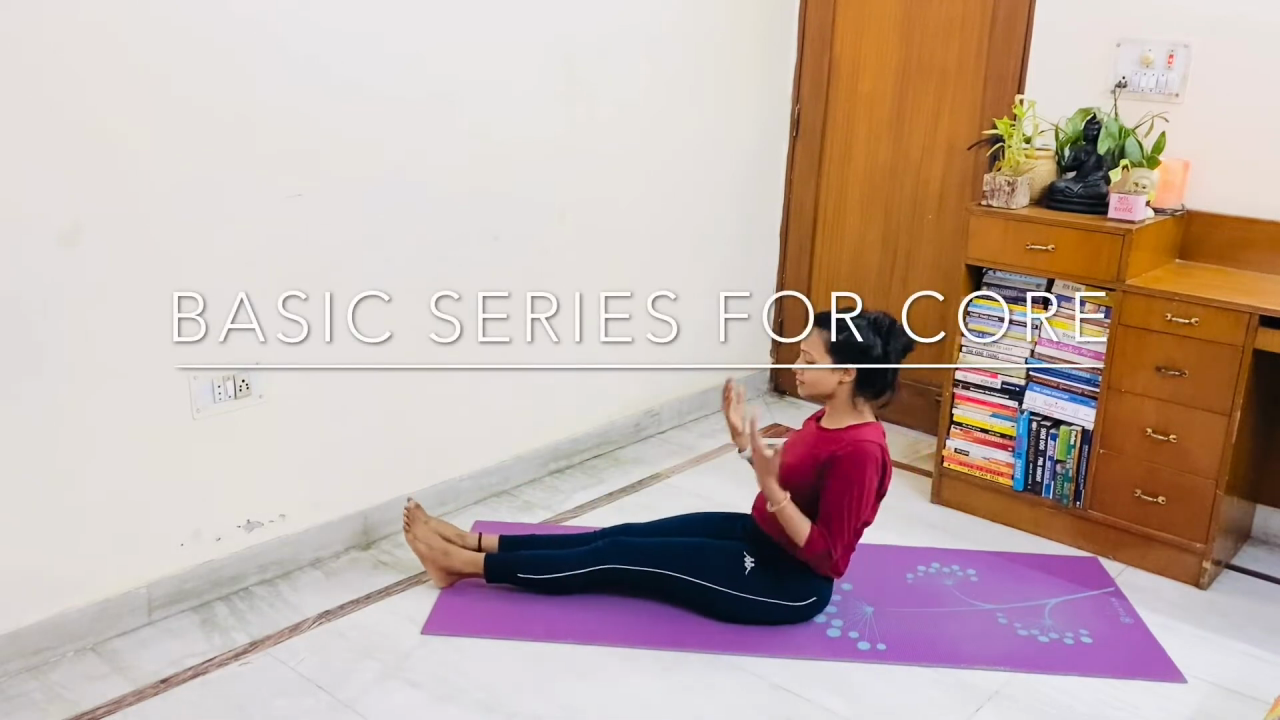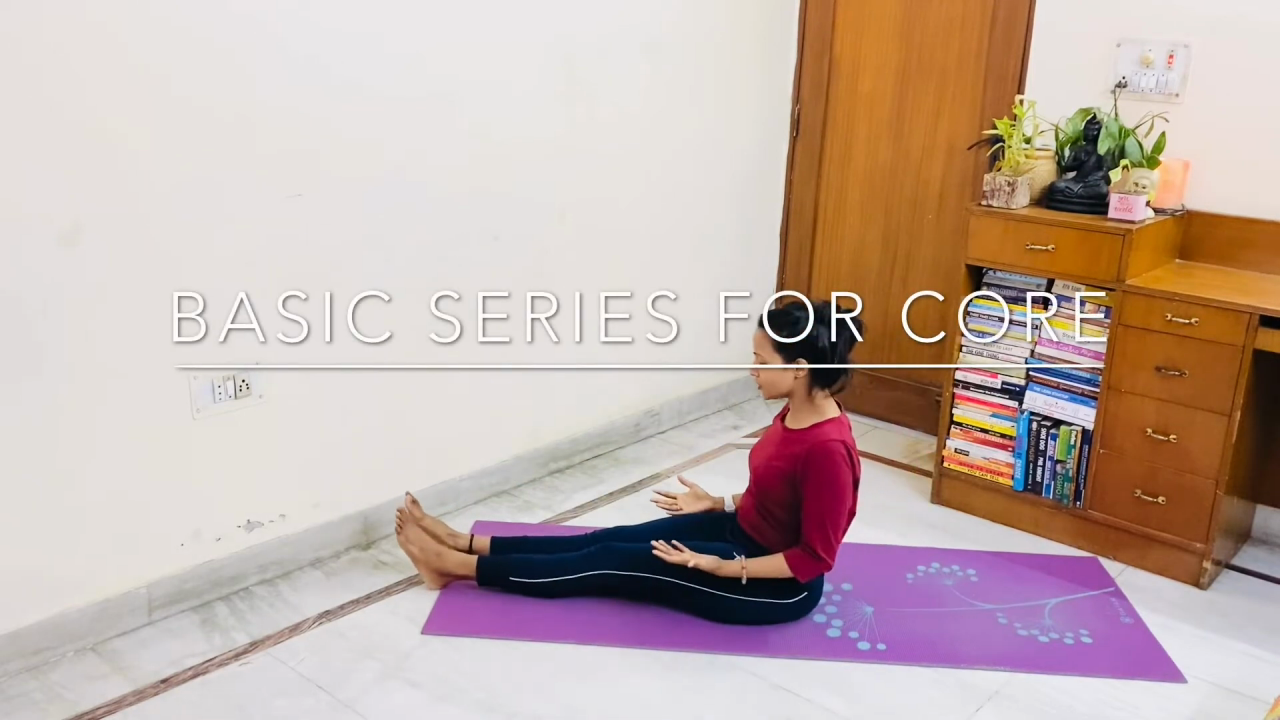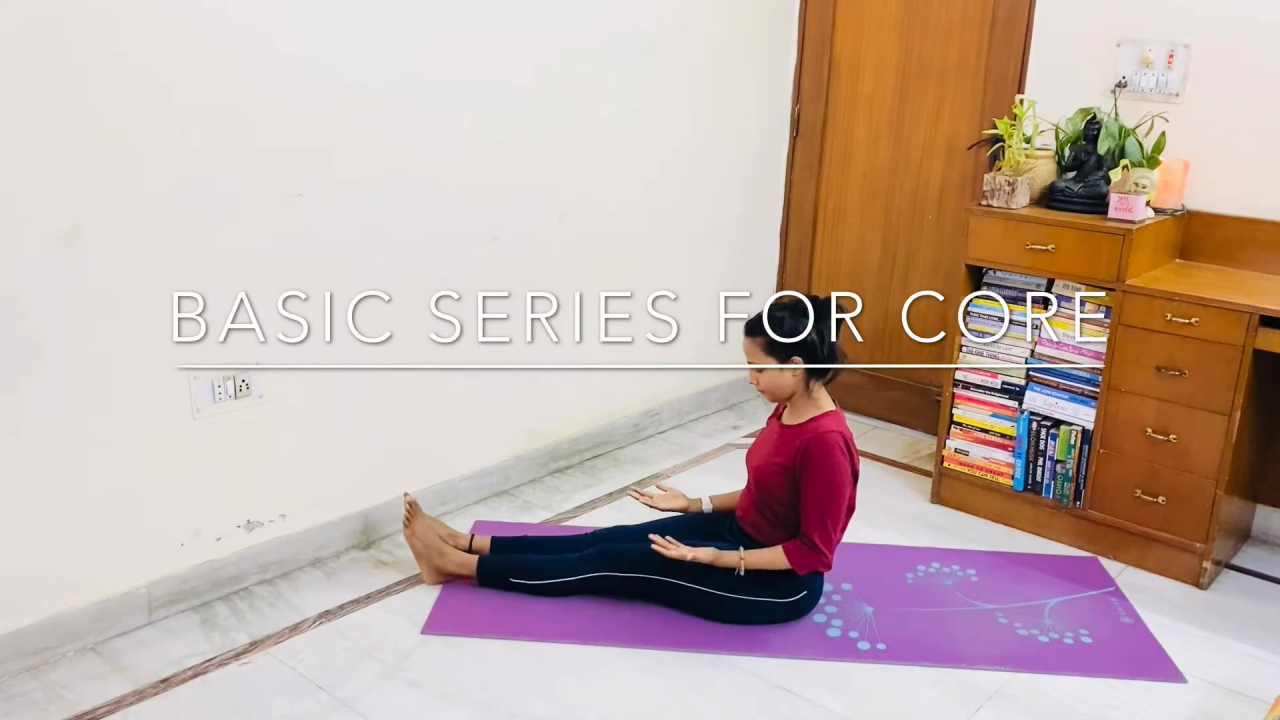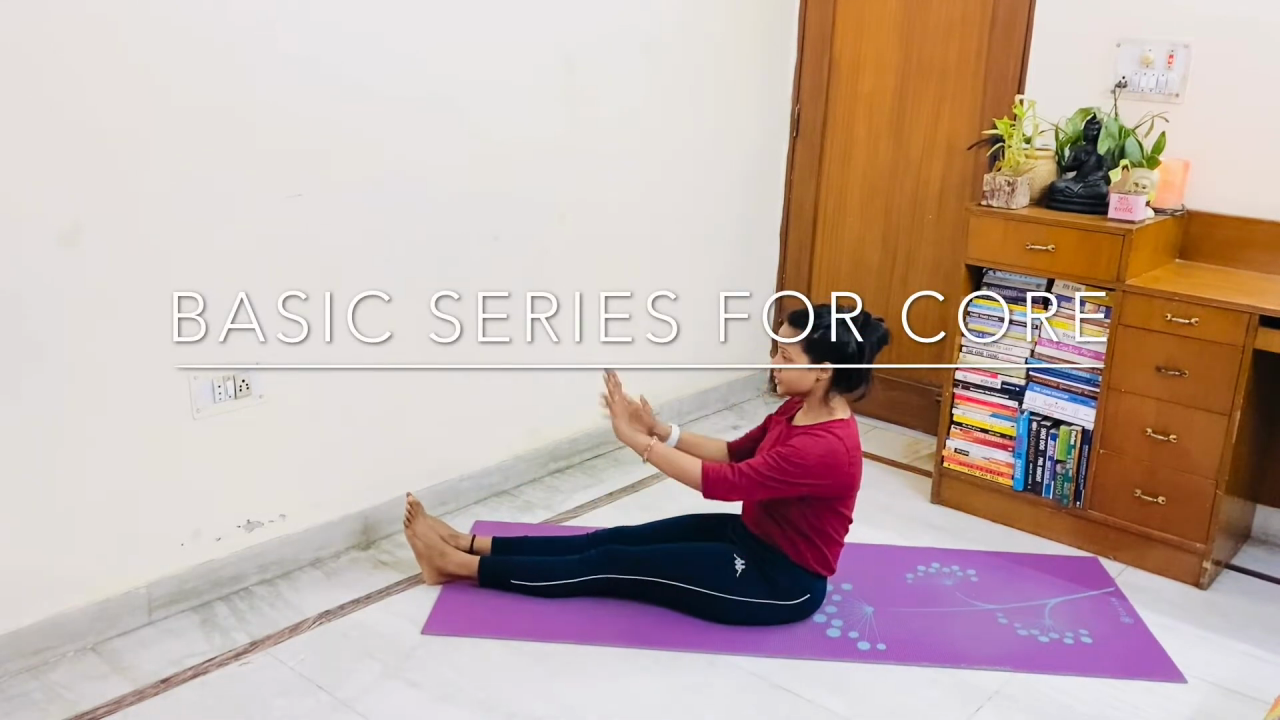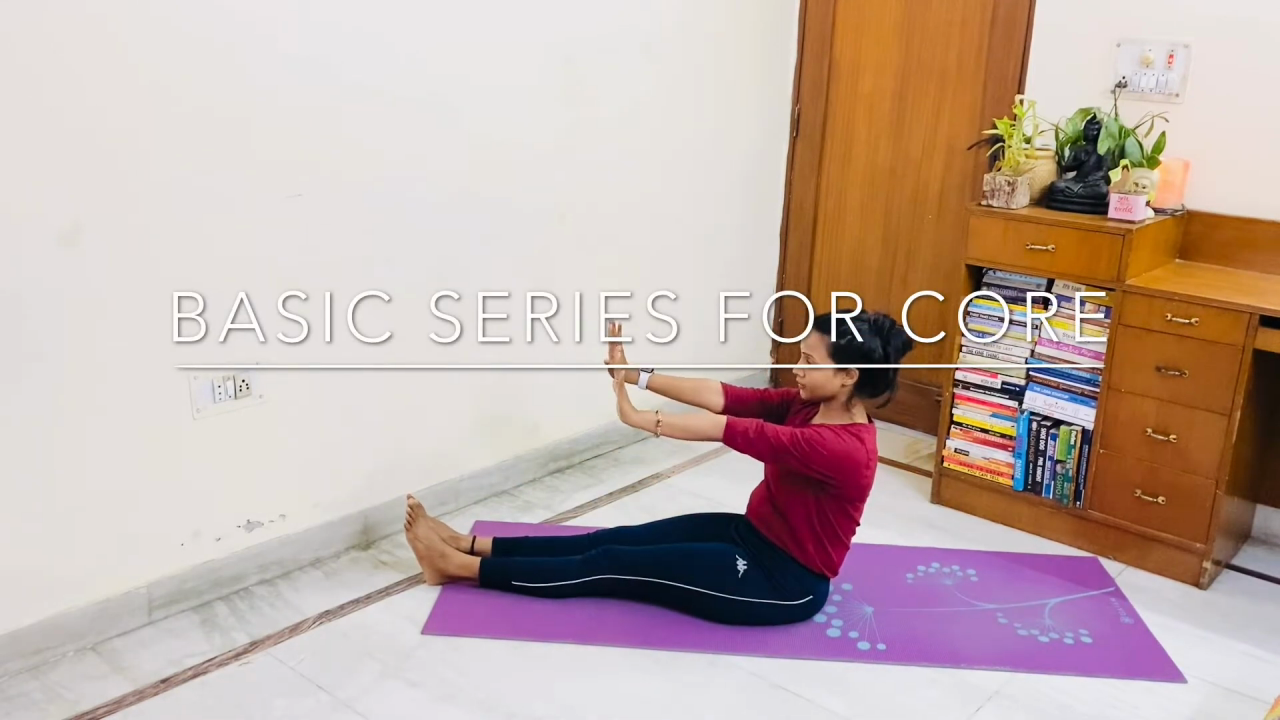
dt=0.5s
person 1, frame 1
left shoulder: (860, 450)
right shoulder: (830, 419)
left elbow: (822, 549)
left wrist: (773, 486)
right wrist: (745, 441)
left hip: (789, 585)
right hip: (759, 539)
left knee: (620, 557)
right knee: (620, 536)
left ankle: (466, 565)
right ankle: (476, 543)
person 1, frame 2
left shoulder: (827, 448)
right shoulder: (798, 413)
left elbow: (815, 557)
left wrist: (722, 569)
right wrist: (719, 503)
left hip: (780, 586)
right hip: (747, 535)
left knee: (613, 562)
right knee: (611, 540)
left ankle: (457, 566)
right ankle: (466, 543)
person 1, frame 3
left shoulder: (825, 441)
right shoulder: (791, 410)
left elbow: (813, 551)
left wrist: (719, 558)
right wrist: (695, 504)
left hip: (780, 586)
right hip: (747, 534)
left knee: (613, 563)
right knee: (610, 541)
left ankle: (457, 564)
right ankle: (466, 544)
person 1, frame 4
left shoulder: (826, 449)
right shoulder: (801, 408)
left elbow: (723, 479)
right elbow: (738, 454)
left wrist: (635, 439)
right wrist: (660, 432)
left hip: (783, 583)
right hip: (754, 538)
left knee: (613, 565)
right knee: (614, 540)
left ankle: (459, 566)
right ankle: (469, 544)
person 1, frame 5
left shoulder: (844, 449)
right shoulder: (813, 405)
left elbow: (733, 430)
right elbow: (726, 397)
left wrist: (639, 418)
right wrist: (637, 376)
left hip: (785, 583)
right hip: (756, 536)
left knee: (614, 565)
right knee: (616, 540)
left ankle: (460, 566)
right ankle: (469, 545)
